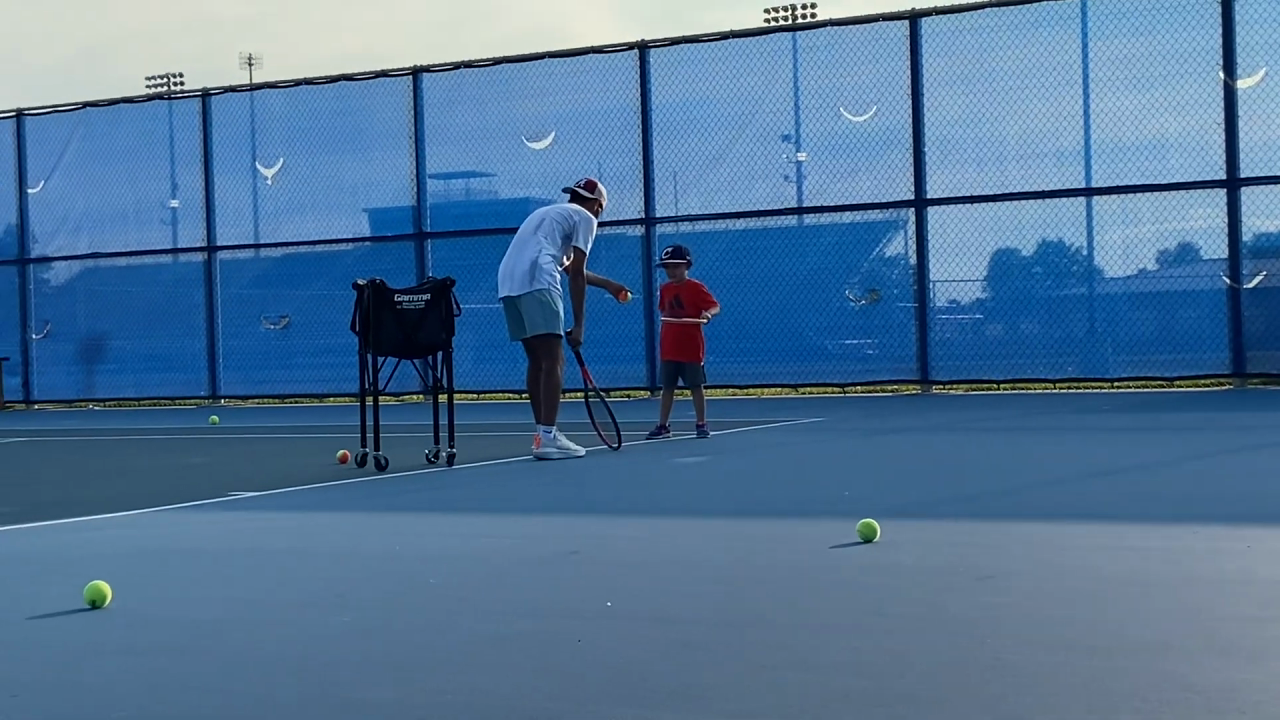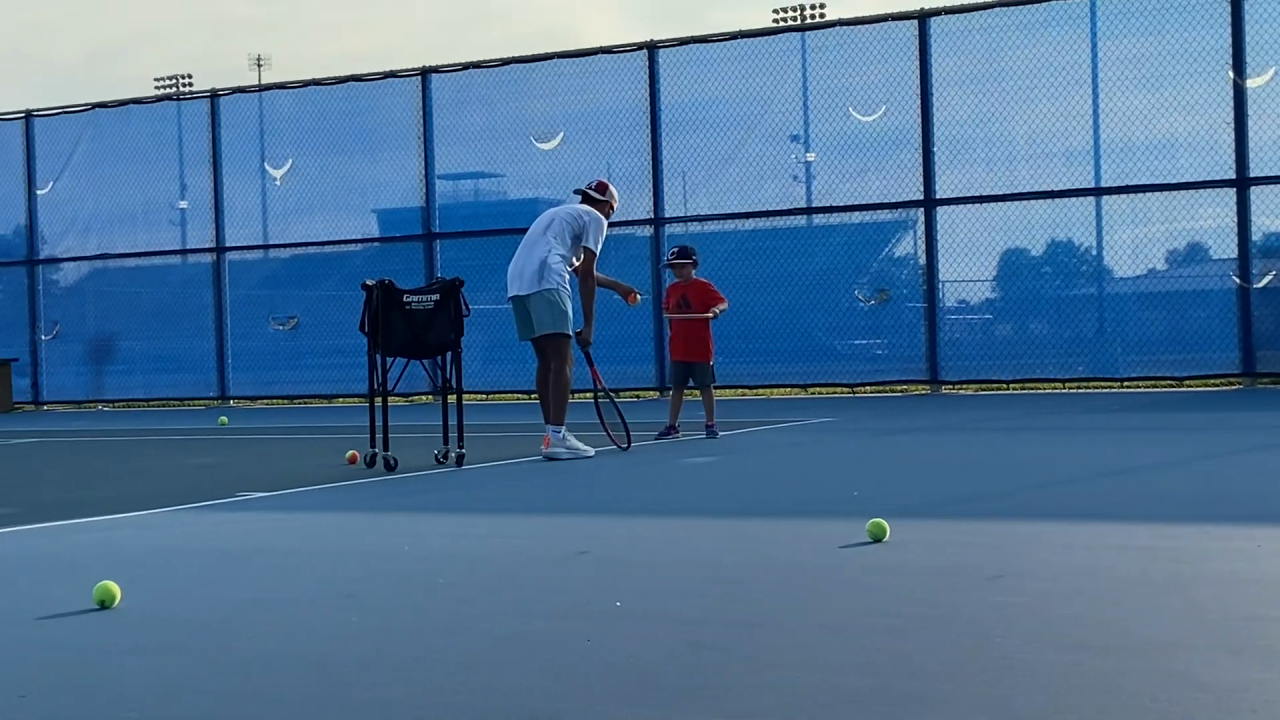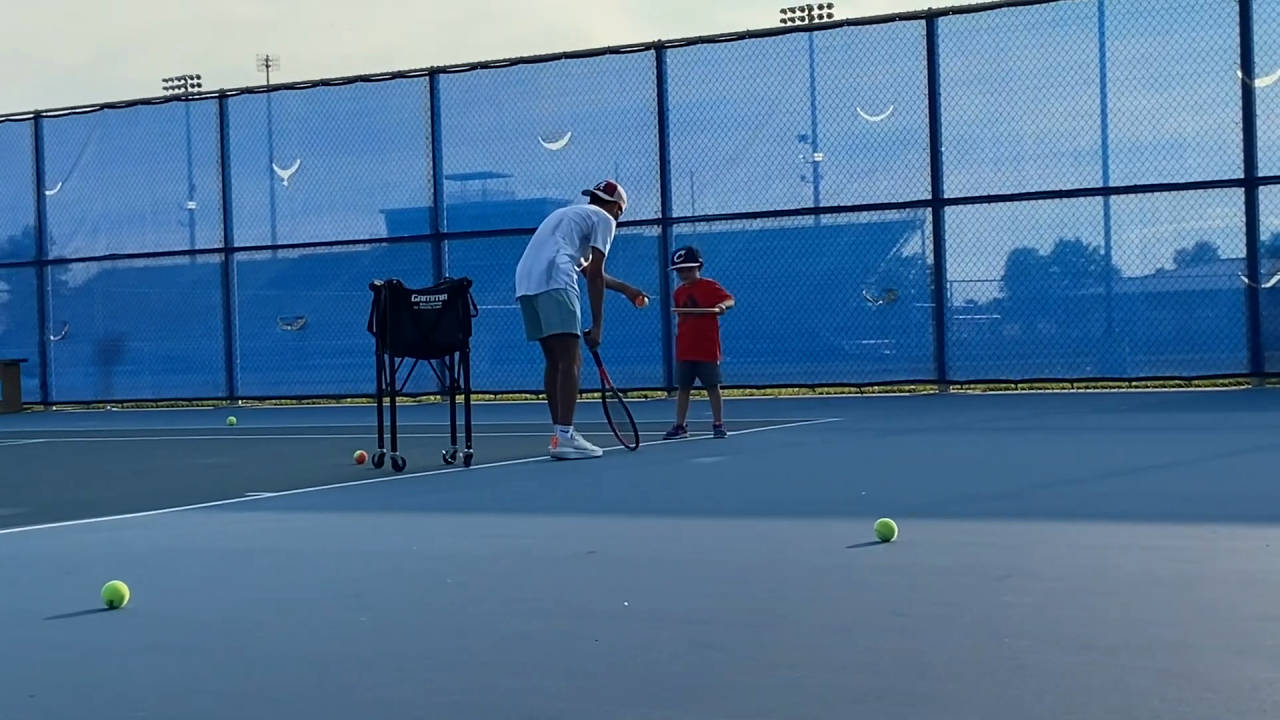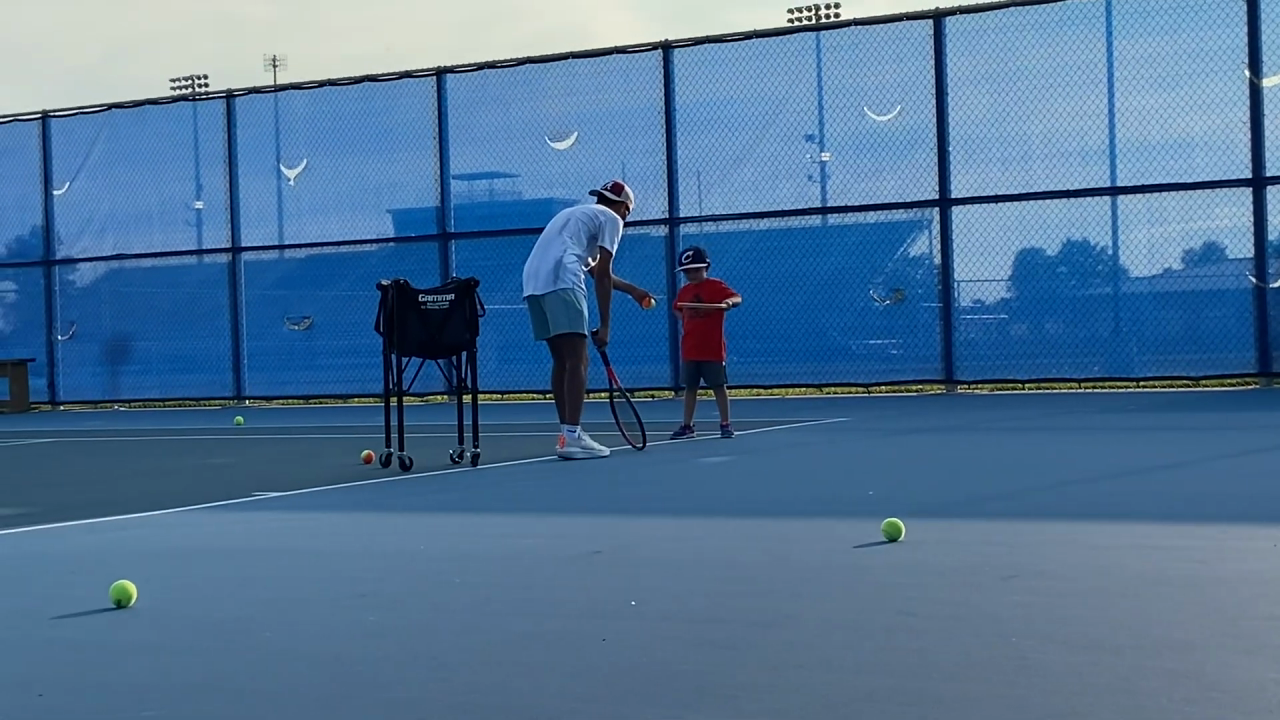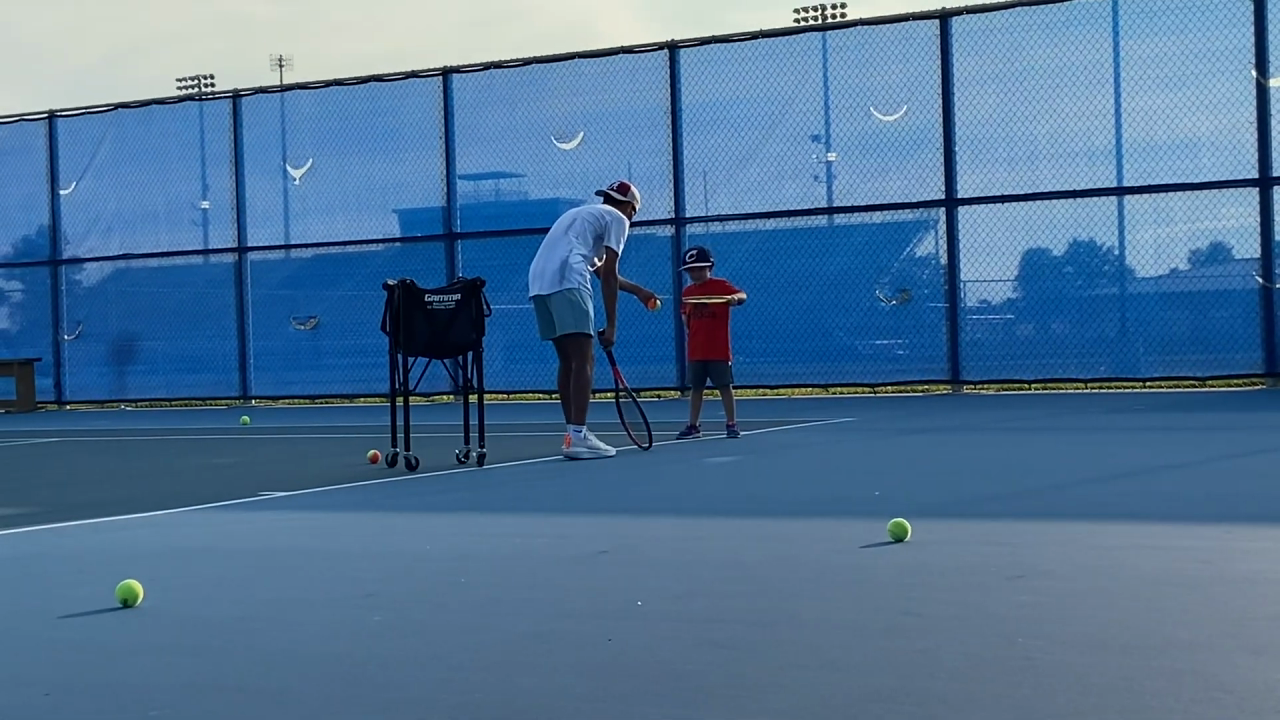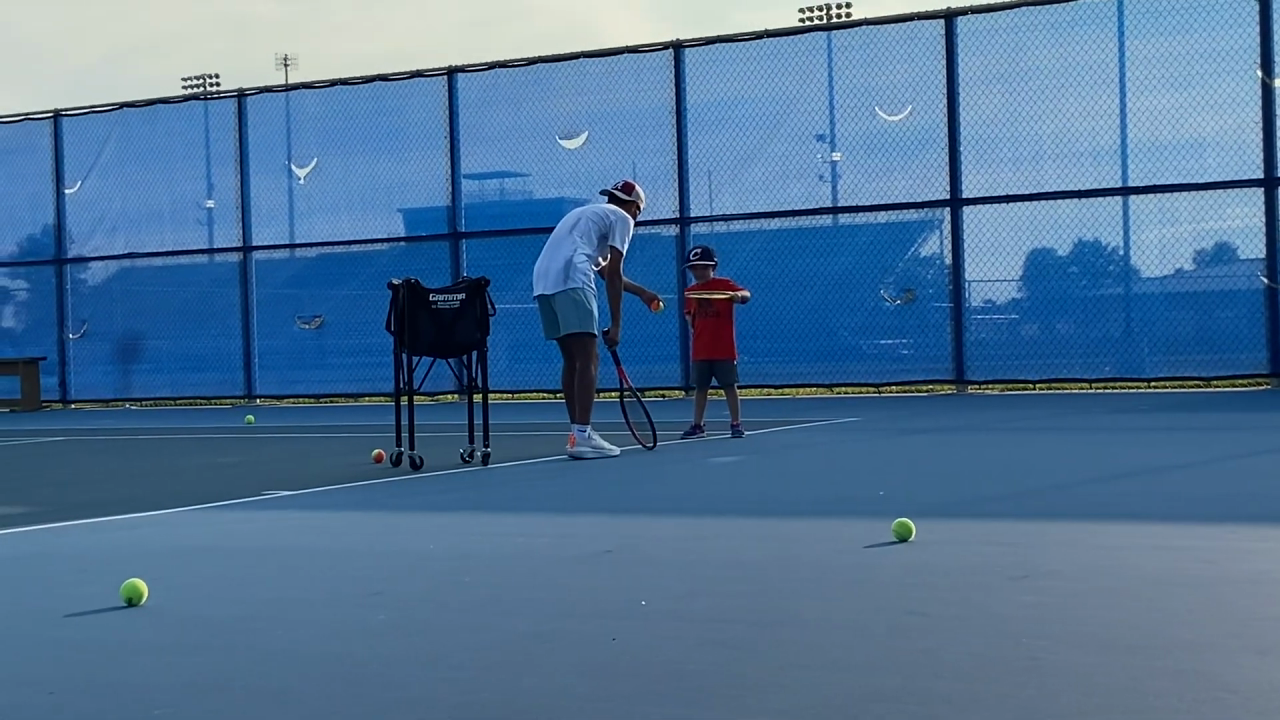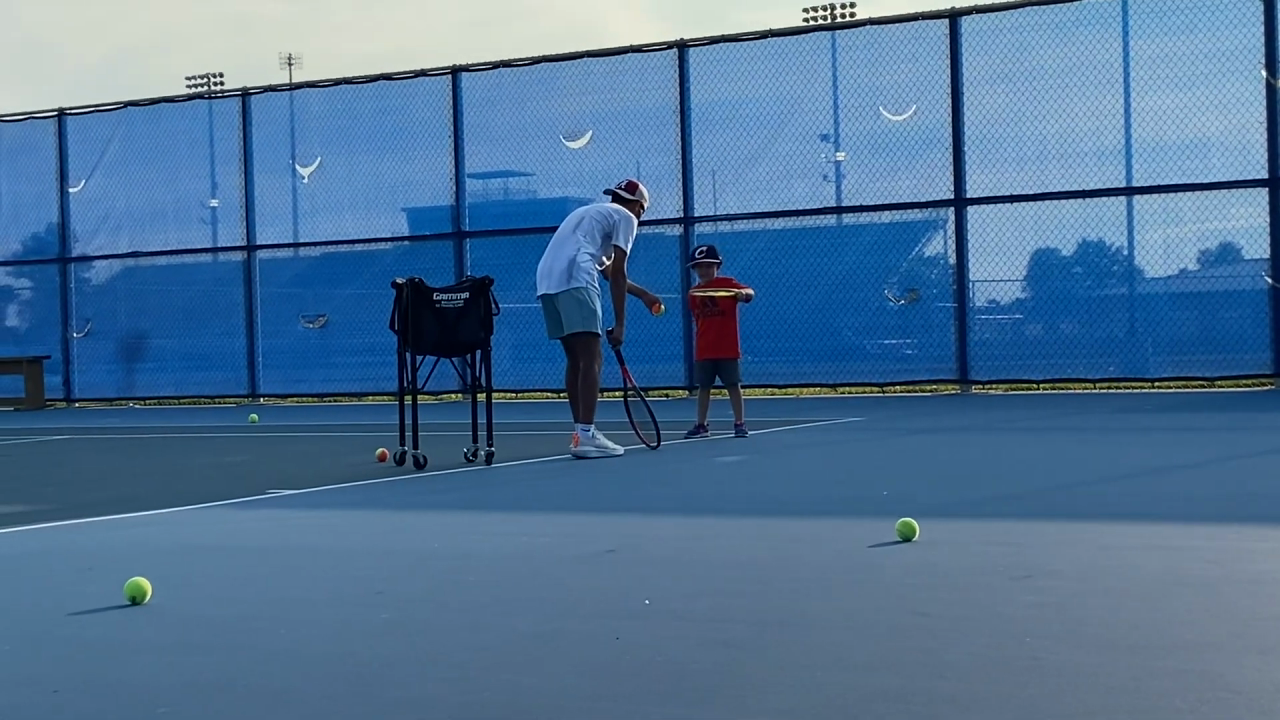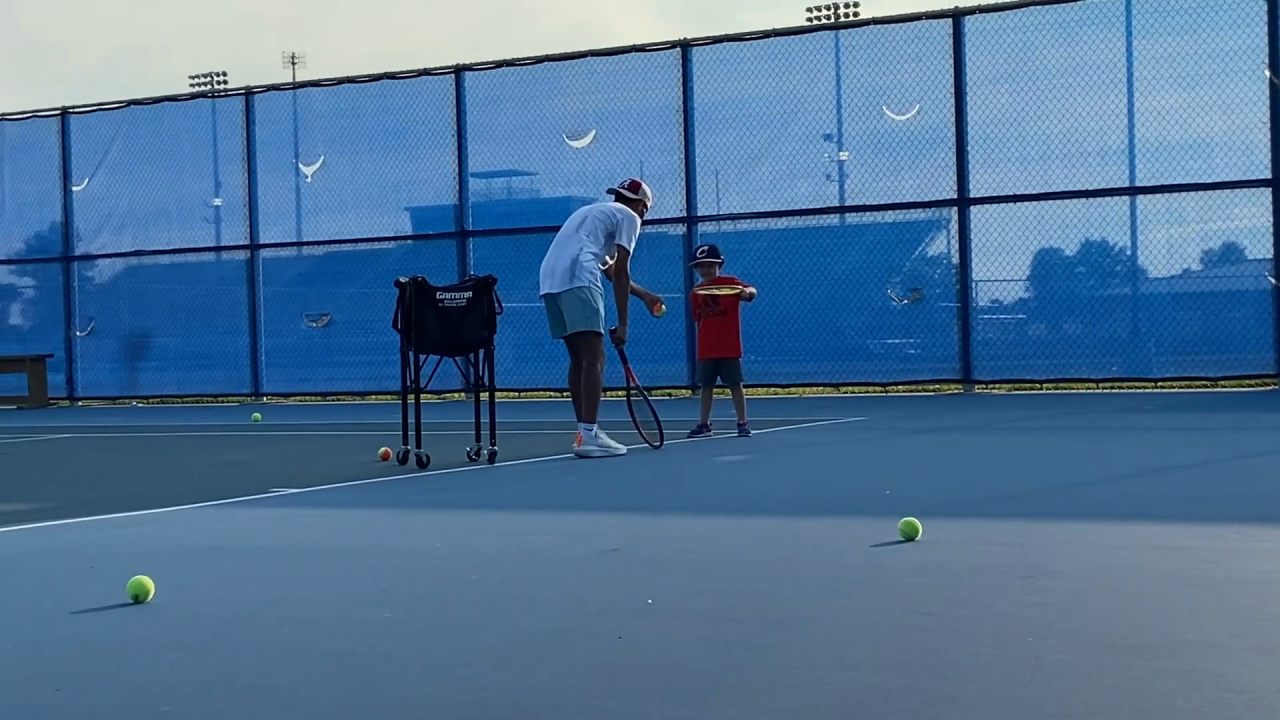
dt=0.2s
person 1, frame 1
left shoulder: (549, 213)
right shoulder: (585, 217)
left elbow: (568, 268)
right elbow: (576, 275)
left wrist: (608, 285)
right wrist: (579, 325)
left hip: (509, 282)
right hip: (537, 284)
left knee: (537, 361)
right knee: (553, 360)
left ankle: (543, 435)
right ankle: (548, 438)
person 1, frame 2
left shoulder: (560, 214)
right shoulder: (595, 218)
left elbow: (579, 269)
right elbow: (586, 275)
left wrist: (618, 287)
right wrist: (588, 325)
left hip: (518, 282)
right hip: (545, 283)
left knee: (547, 361)
right knee: (562, 361)
left ankle: (552, 435)
right ankle: (557, 438)
person 1, frame 3
left shoulder: (570, 214)
right shoulder: (604, 218)
left elbow: (587, 270)
right elbow: (594, 275)
left wrist: (626, 289)
right wrist: (597, 325)
left hip: (526, 282)
right hip: (553, 283)
left knee: (555, 361)
right knee: (570, 360)
left ankle: (560, 435)
right ankle: (565, 437)
person 1, frame 4
left shoulder: (577, 214)
right shoulder: (611, 218)
left elbow: (595, 271)
right elbow: (602, 275)
left wrist: (632, 291)
right wrist: (605, 325)
left hip: (533, 282)
right hip: (561, 283)
left knee: (562, 361)
right knee: (577, 360)
left ankle: (567, 435)
right ankle: (572, 437)
person 1, frame 5
left shoulder: (582, 214)
right shoulder: (617, 218)
left elbow: (601, 272)
right elbow: (609, 275)
left wrist: (638, 292)
right wrist: (611, 325)
left hip: (539, 282)
right hip: (566, 283)
left knee: (568, 360)
right knee: (583, 360)
left ankle: (573, 435)
right ankle: (578, 437)
person 1, frame 6
left shoulder: (587, 213)
right shoulder: (621, 218)
left elbow: (605, 271)
right elbow: (613, 274)
left wrist: (642, 293)
right wrist: (616, 324)
left hip: (544, 282)
right hip: (571, 282)
left knee: (572, 360)
right knee: (588, 360)
left ankle: (577, 434)
right ankle: (582, 437)
person 1, frame 7
left shoulder: (592, 213)
right shoulder: (625, 217)
left elbow: (608, 271)
right elbow: (617, 273)
left wrist: (644, 295)
right wrist: (620, 323)
left hip: (547, 281)
right hip: (574, 281)
left knee: (576, 359)
right knee: (591, 359)
left ankle: (581, 433)
right ankle: (586, 436)
person 1, frame 8
left shoulder: (595, 212)
right shoulder: (629, 216)
left elbow: (610, 270)
right elbow: (621, 273)
left wrist: (645, 296)
right wrist: (623, 323)
left hip: (550, 280)
right hip: (578, 281)
left knee: (579, 359)
right knee: (594, 358)
left ankle: (584, 433)
right ankle: (589, 436)
person 2, frame 1
left shoulder: (696, 287)
right shoulder: (665, 289)
left elbow: (715, 306)
left wrist: (708, 313)
right wrist: (666, 324)
left hip: (691, 348)
right hip: (669, 349)
left knee: (696, 386)
right knee: (667, 387)
left ankle: (701, 424)
right ankle: (663, 426)
person 2, frame 2
left shoulder: (704, 286)
right shoulder: (672, 289)
left elbow: (723, 302)
left wrist: (716, 309)
right wrist: (671, 322)
left hip: (700, 348)
right hip: (678, 349)
left knee: (705, 386)
right knee: (676, 387)
left ankle: (711, 424)
right ankle: (672, 426)
person 2, frame 3
left shoulder: (710, 285)
right shoulder: (679, 292)
left elbow: (730, 300)
left wrist: (723, 305)
right wrist: (683, 325)
left hip: (707, 348)
right hip: (685, 349)
left knee: (712, 386)
right knee: (683, 387)
left ankle: (718, 424)
right ankle: (680, 426)
person 2, frame 4
left shoulder: (716, 285)
right shoulder: (684, 291)
left elbow: (737, 297)
right elbow: (677, 310)
left wrist: (730, 301)
right wrist: (684, 322)
left hip: (713, 349)
right hip: (690, 350)
left knee: (719, 386)
right knee: (690, 387)
left ankle: (725, 424)
right ankle: (687, 426)
person 2, frame 5
left shoulder: (720, 285)
right shoulder: (688, 292)
left elbow: (742, 295)
right elbow: (685, 313)
left wrist: (734, 297)
right wrist: (687, 322)
left hip: (719, 349)
right hip: (695, 350)
left knee: (724, 386)
right knee: (696, 387)
left ankle: (731, 424)
right ankle: (693, 426)
person 2, frame 6
left shoulder: (724, 284)
right shoulder: (691, 292)
left elbow: (746, 294)
left wrist: (739, 295)
right wrist: (691, 321)
left hip: (724, 348)
right hip: (700, 350)
left knee: (729, 386)
right knee: (700, 387)
left ankle: (736, 424)
right ankle: (698, 426)
person 2, frame 7
left shoulder: (728, 283)
right shoulder: (694, 292)
left elbow: (750, 293)
right elbow: (696, 318)
left wrist: (743, 292)
right wrist: (701, 333)
left hip: (728, 348)
right hip: (704, 349)
left knee: (733, 385)
right knee: (703, 386)
left ankle: (740, 423)
right ankle: (701, 425)
person 2, frame 8
left shoulder: (730, 282)
right shoulder: (696, 292)
left elbow: (752, 292)
right elbow: (698, 319)
left wrist: (747, 291)
right wrist: (703, 339)
left hip: (729, 347)
right hip: (705, 349)
left knee: (735, 384)
right knee: (706, 386)
left ankle: (742, 423)
right ankle: (704, 425)
